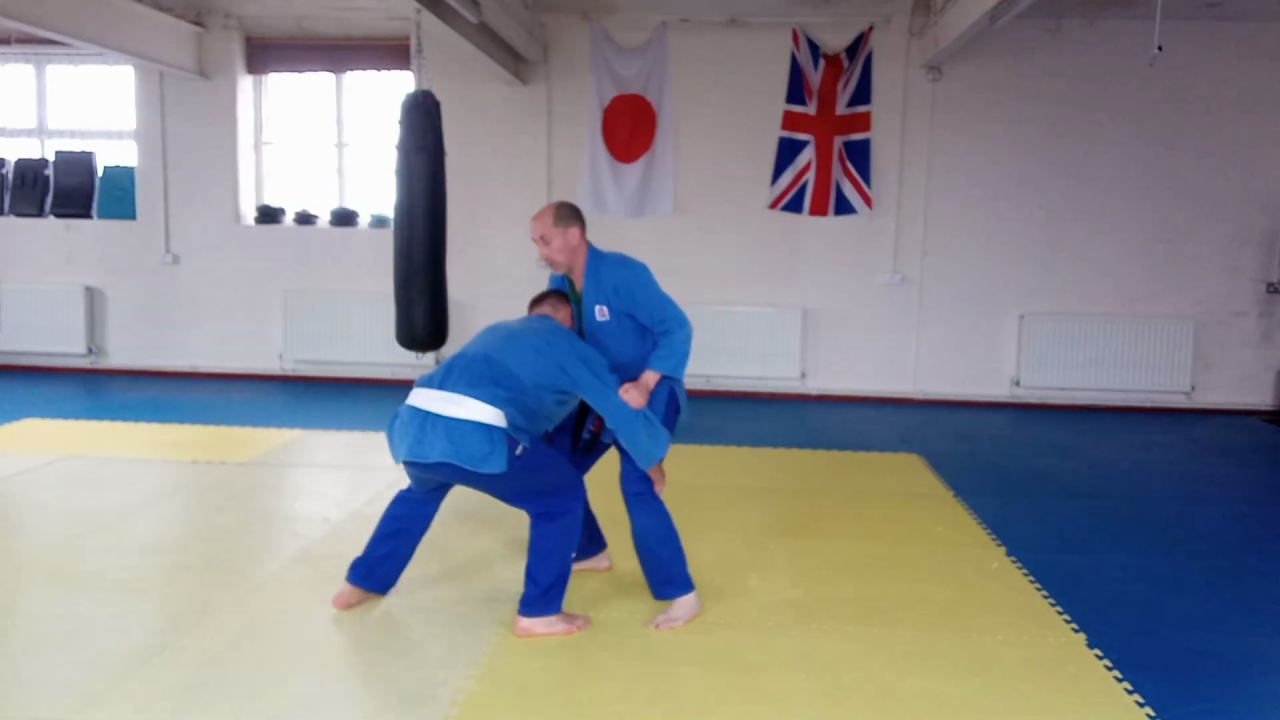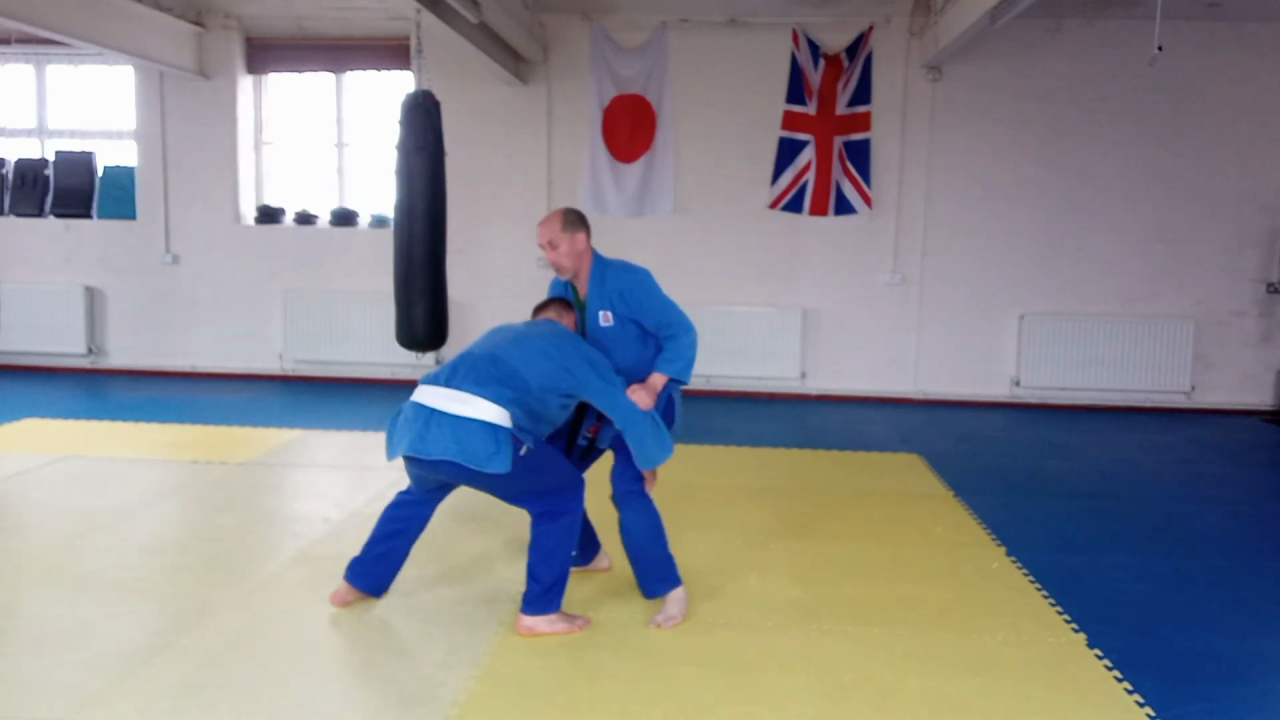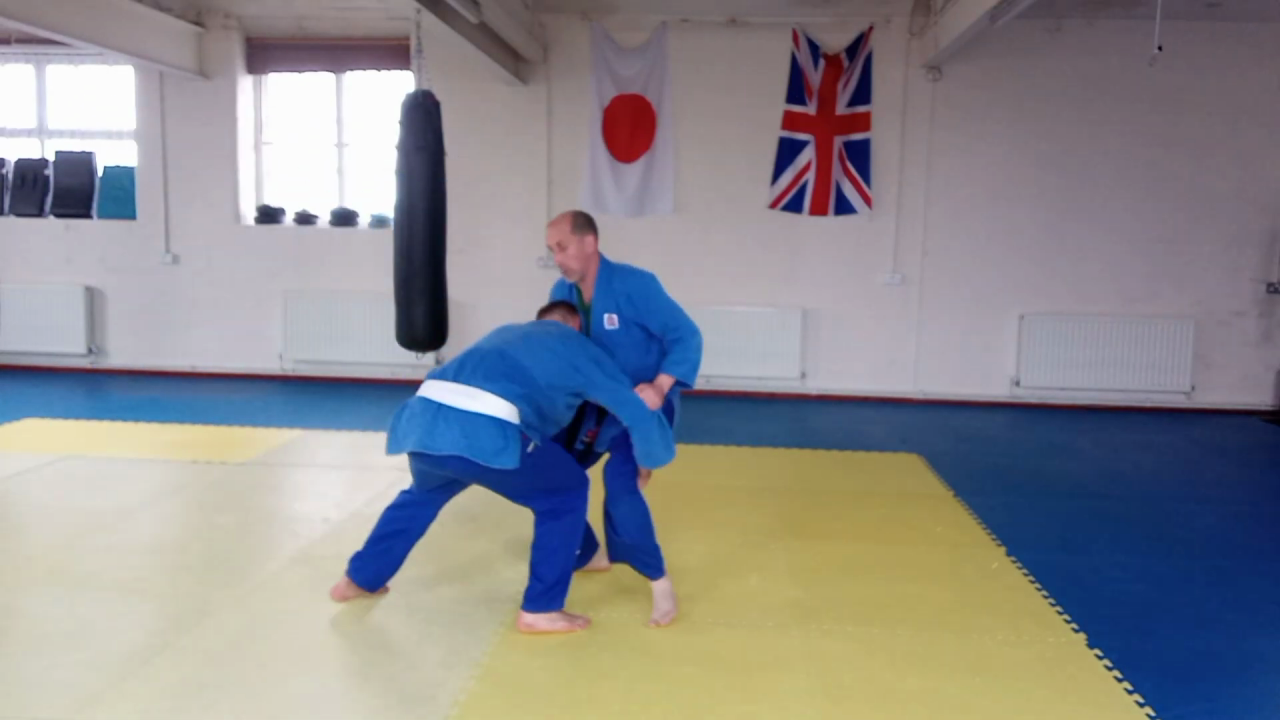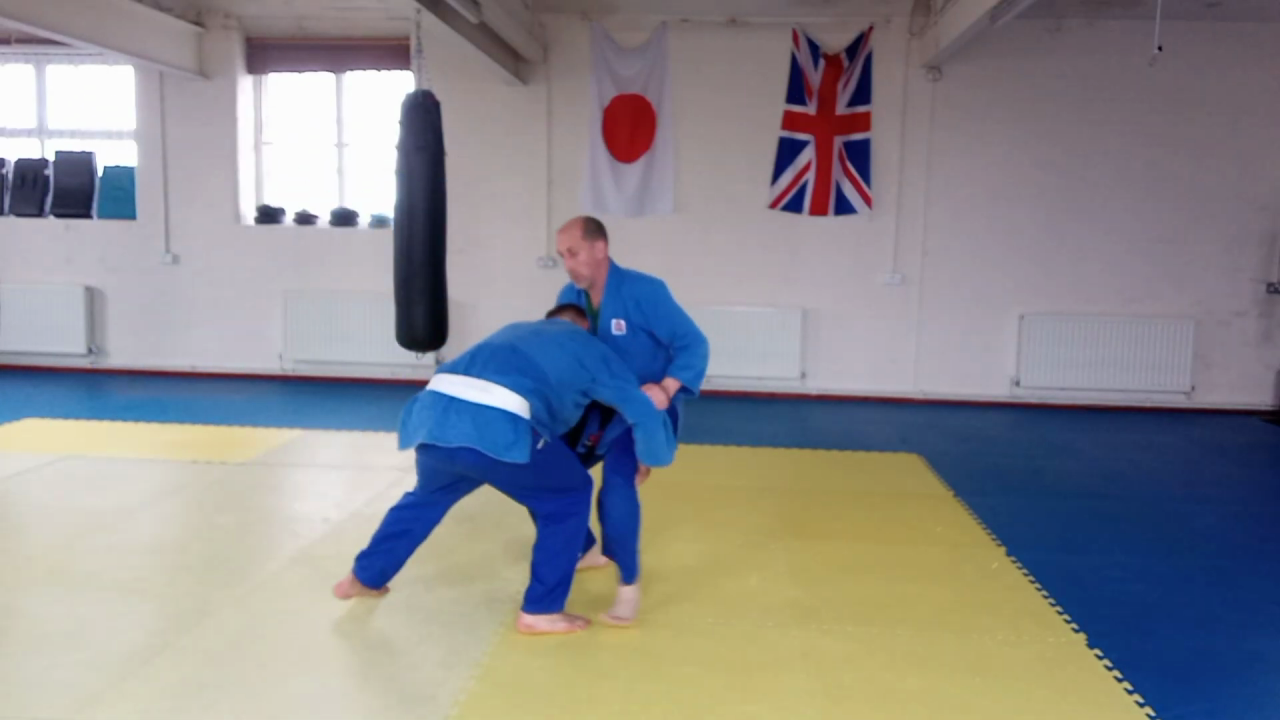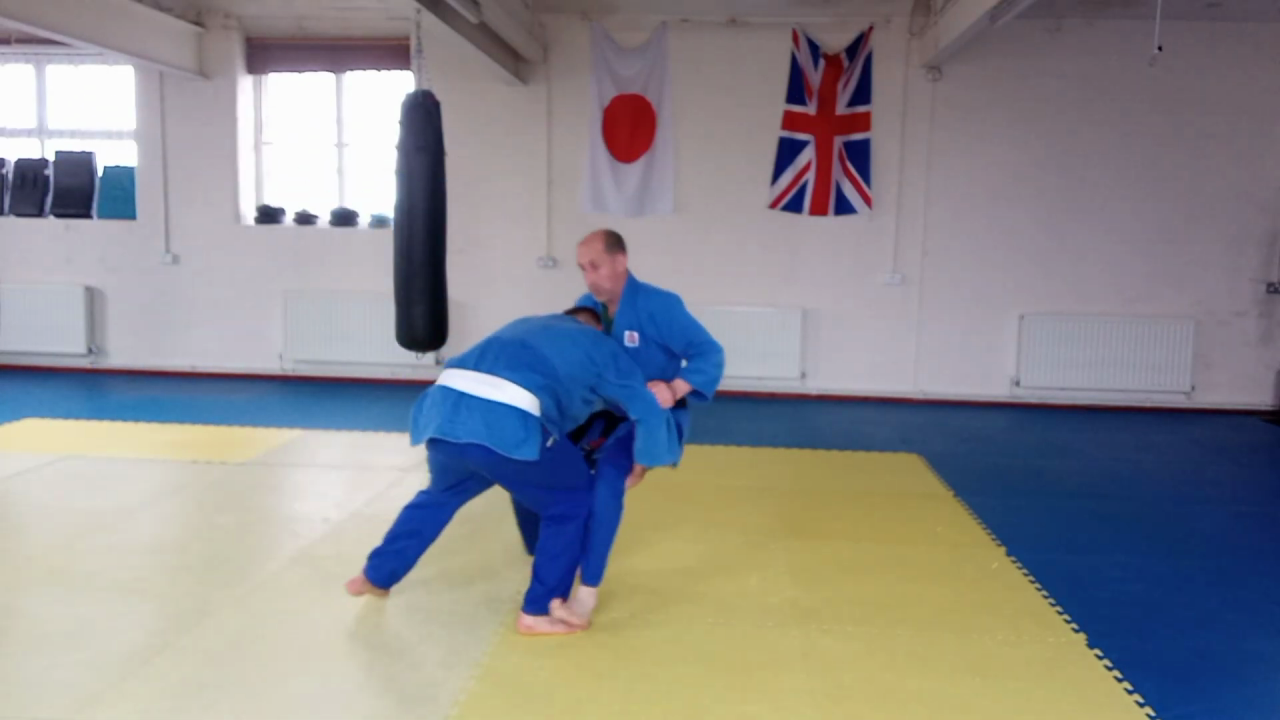
dt=0.1s
person 1, frame 1
left shoulder: (624, 274)
right shoulder: (558, 284)
left elbow: (676, 329)
left wrist: (644, 384)
left hip: (649, 396)
left knee: (637, 489)
left ankle: (682, 595)
right ankle: (590, 552)
person 1, frame 2
left shoulder: (629, 281)
right shoulder: (559, 290)
left elbow: (681, 334)
left wrist: (651, 387)
left hip: (645, 400)
right hip: (598, 402)
left knee: (627, 488)
left ankle: (671, 590)
right ankle: (588, 555)
person 1, frame 3
left shoulder: (635, 285)
right shoulder: (562, 293)
left elbow: (686, 337)
left wrist: (660, 387)
left hip: (644, 405)
right hip: (594, 405)
left knee: (622, 484)
left ankle: (658, 580)
right ankle: (588, 553)
person 1, frame 4
left shoulder: (644, 292)
right shoulder: (569, 298)
left elbow: (693, 346)
left wrist: (666, 389)
right hip: (597, 409)
left knee: (617, 480)
left ankle: (628, 583)
right ankle: (582, 550)
person 1, frame 5
left shoulder: (660, 307)
right shoulder: (586, 308)
left elbow: (709, 355)
left wrist: (674, 390)
right hip: (607, 420)
left knee: (609, 481)
left ankle: (587, 588)
person 2, frame 1
left shoulder: (499, 331)
right shoulder: (568, 344)
right elbow: (624, 412)
right wrist: (653, 464)
left hip: (417, 422)
right hip: (474, 436)
left knee: (422, 491)
right knee: (562, 495)
left ankle: (361, 583)
right ankle: (537, 613)
person 2, frame 2
left shoulder: (504, 334)
right shoulder: (573, 348)
right elbow: (631, 414)
right wrist: (650, 466)
left hip: (419, 419)
right hip: (476, 436)
left knee: (422, 492)
right knee: (563, 494)
left ankle: (359, 582)
right ankle: (539, 611)
person 2, frame 3
left shoulder: (510, 334)
right shoulder: (580, 348)
right elbow: (640, 415)
right wrist: (647, 464)
left hip: (426, 416)
right hip: (486, 431)
left knee: (424, 493)
right knee: (566, 494)
left ankle: (360, 578)
right ankle: (540, 609)
person 2, frame 4
left shoulder: (517, 331)
right shoulder: (589, 347)
right elbow: (646, 413)
right wrist: (647, 462)
left hip: (435, 410)
right hip: (494, 427)
left knee: (431, 495)
right knee: (570, 496)
left ankle: (364, 576)
right ankle: (541, 610)
person 2, frame 5
left shoulder: (527, 327)
right shoulder: (602, 346)
right elbow: (652, 414)
right wrist: (639, 467)
left hip: (442, 407)
right hip: (504, 422)
left knee: (443, 493)
right knee: (573, 500)
left ankle: (376, 575)
right ankle: (541, 611)
